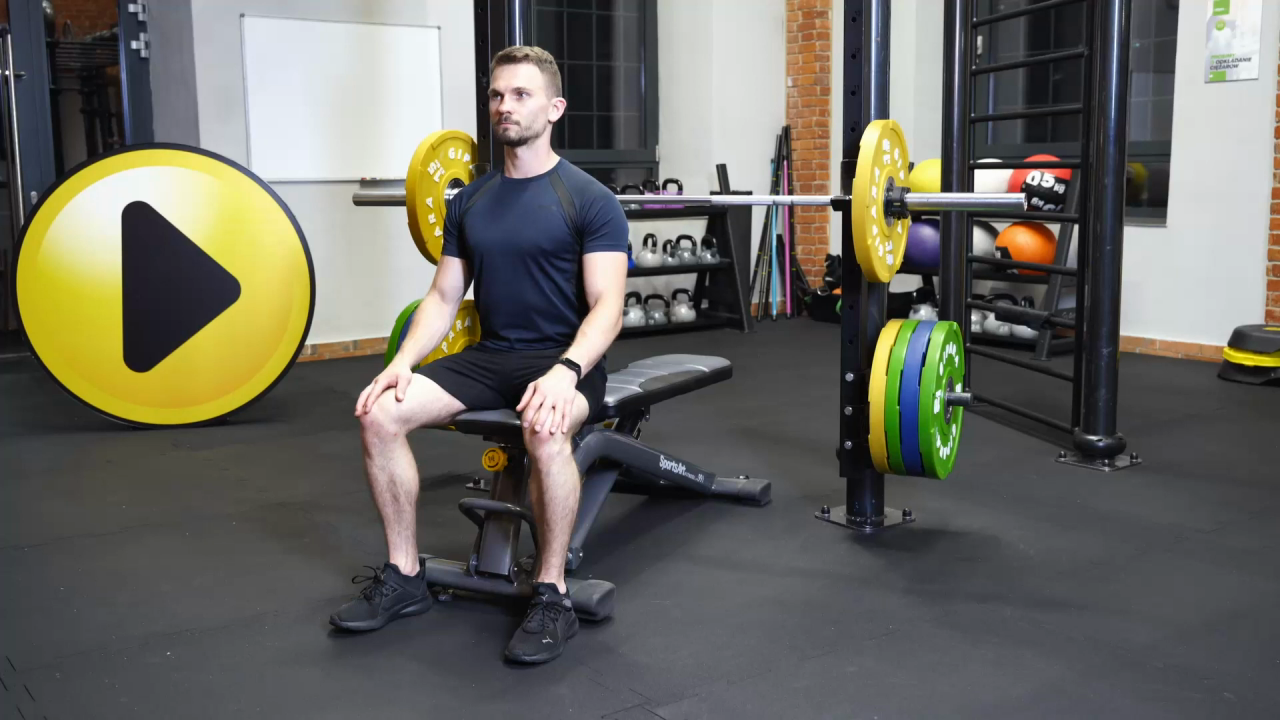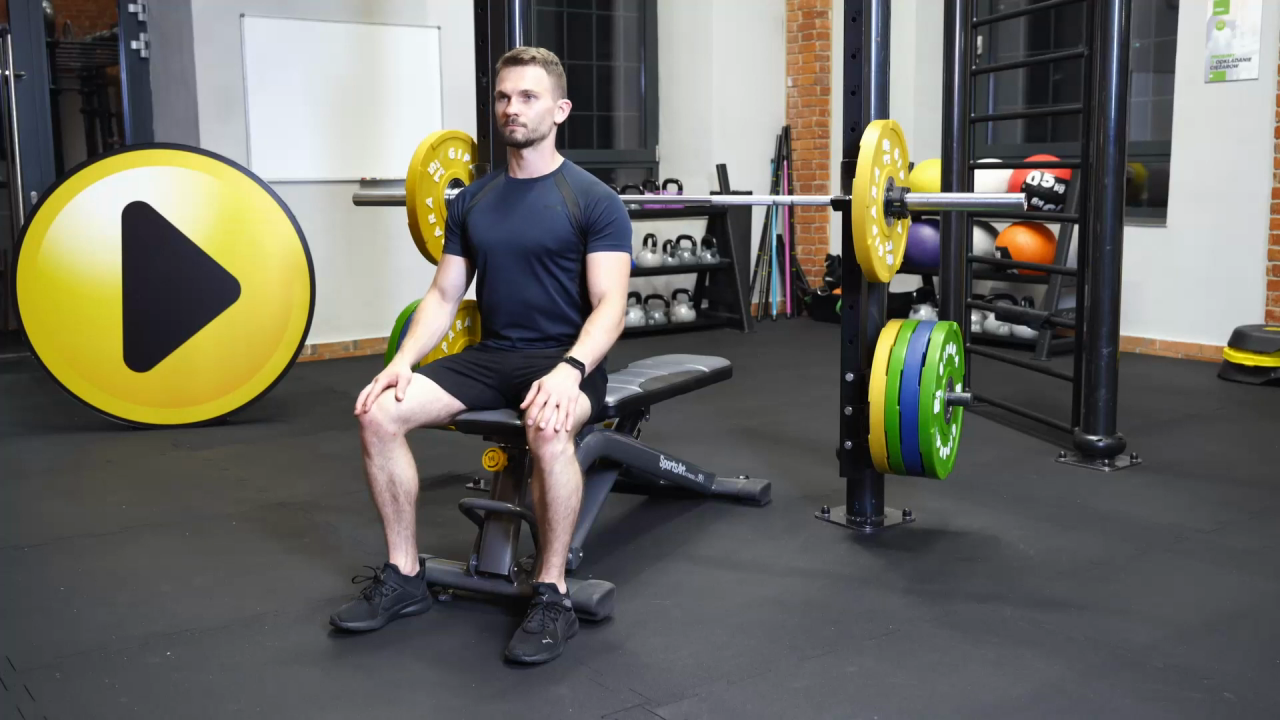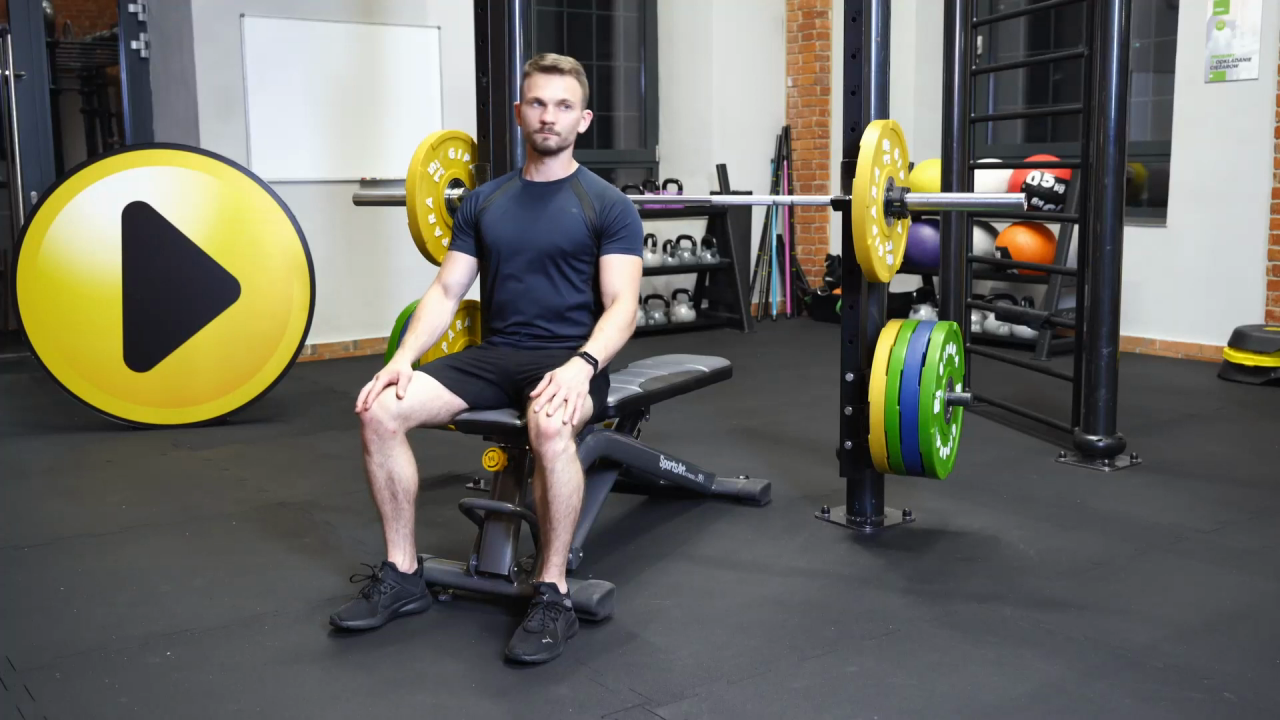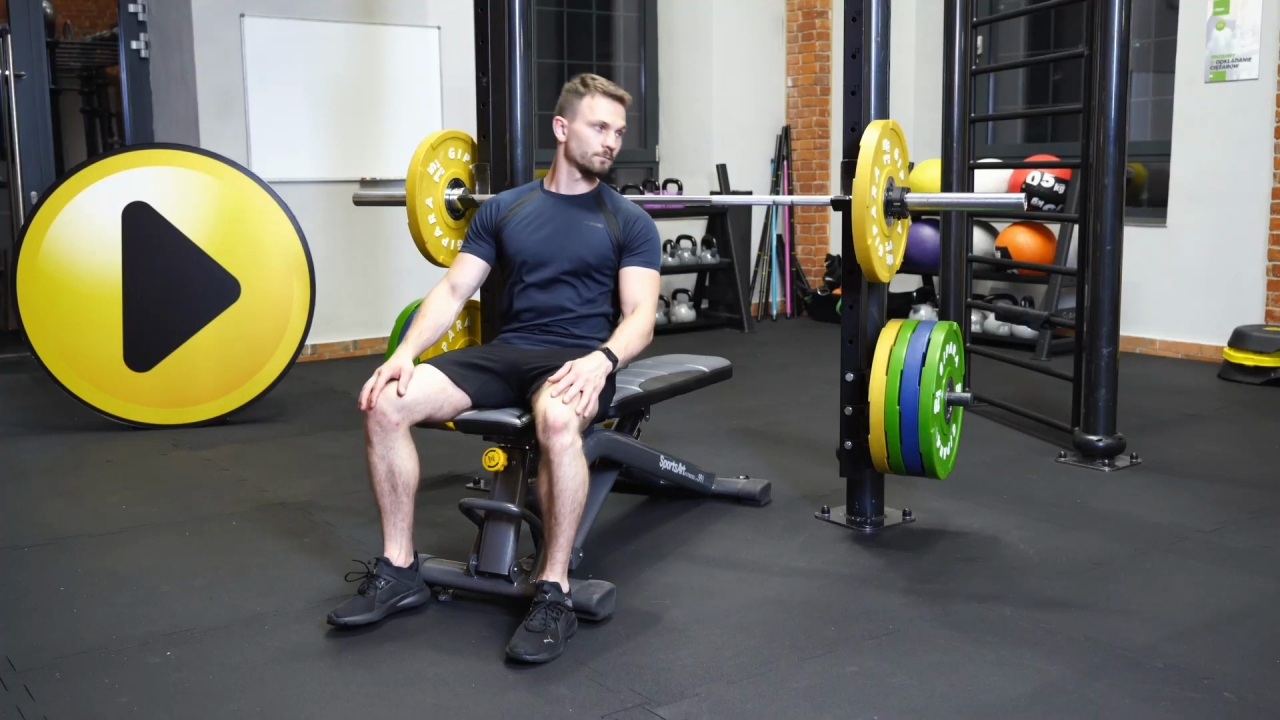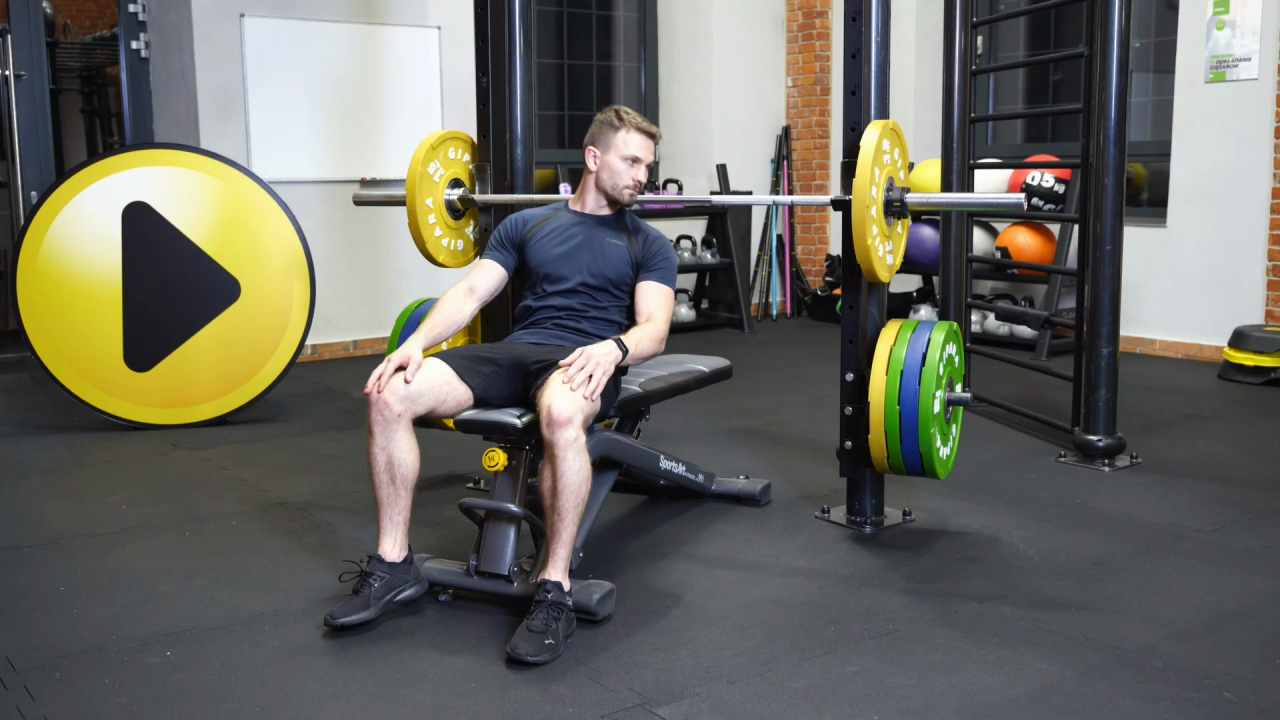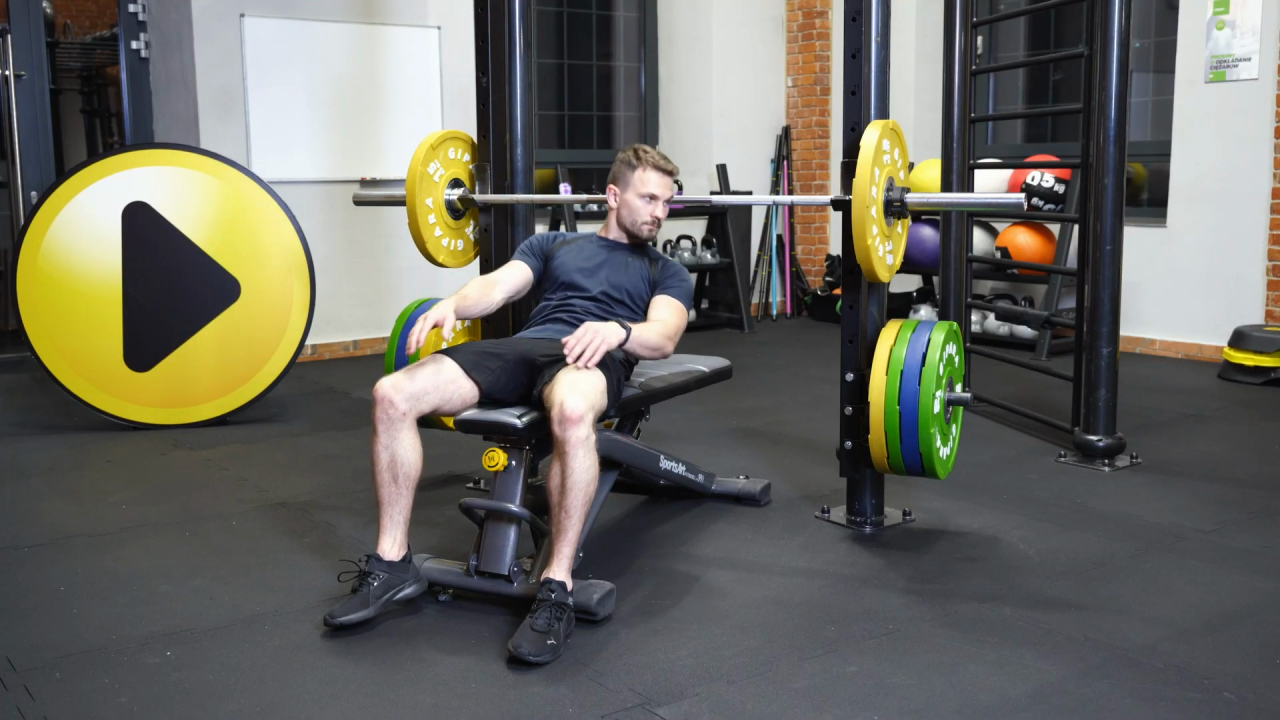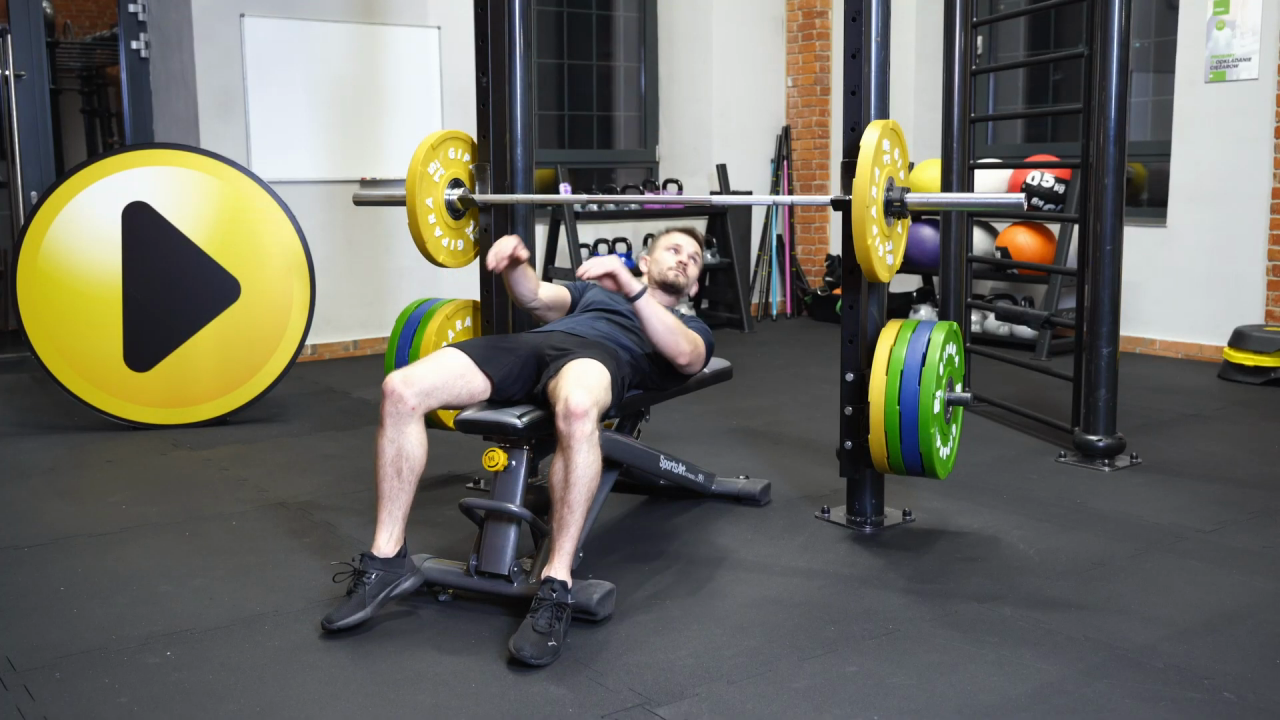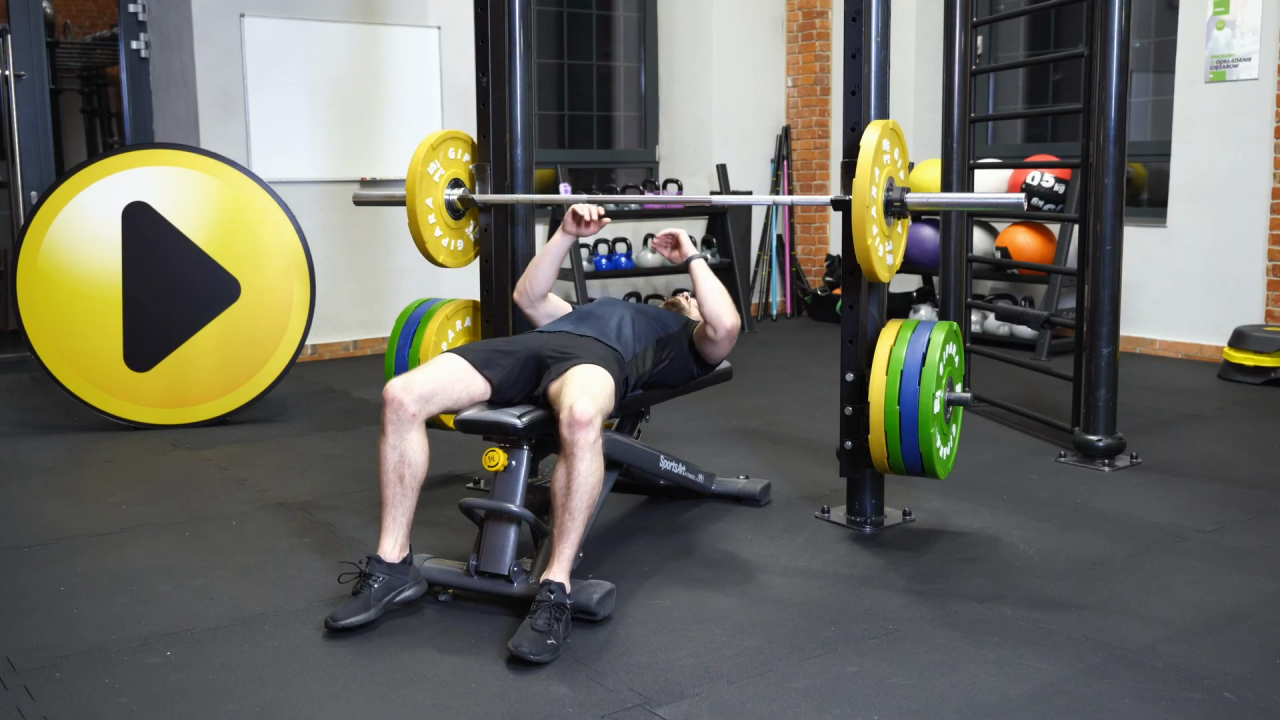
dt=0.4s
person 1, frame 1
left shoulder: (590, 200)
right shoulder: (470, 201)
left elbow: (607, 307)
right elbow: (444, 296)
left wrist: (566, 370)
right wrist: (405, 359)
left hip: (565, 361)
right hip: (489, 357)
left knee: (545, 430)
right knee: (380, 414)
left ankle: (552, 595)
right ankle: (404, 576)
person 1, frame 2
left shoulder: (594, 200)
right shoulder: (472, 200)
left elbow: (610, 305)
right elbow: (444, 295)
left wrist: (570, 369)
right wrist: (403, 360)
left hip: (565, 361)
right hip: (490, 356)
left knee: (548, 431)
right knee: (380, 413)
left ankle: (552, 594)
right ankle: (404, 576)
person 1, frame 3
left shoulder: (608, 206)
right shoulder: (484, 201)
left elbow: (622, 306)
right elbow: (446, 291)
left wrist: (582, 364)
right wrist: (404, 357)
left hip: (570, 359)
right hip: (494, 355)
left knee: (550, 427)
right knee: (380, 412)
left ankle: (553, 595)
right ankle: (402, 573)
person 1, frame 4
left shoulder: (629, 222)
right shoulder: (503, 209)
left elbow: (640, 316)
right elbow: (453, 289)
left wrist: (602, 359)
right wrist: (405, 351)
left hip: (578, 361)
right hip: (505, 352)
left knee: (558, 421)
right knee: (385, 406)
left ankle: (554, 594)
right ankle: (399, 568)
person 1, frame 5
left shoulder: (648, 244)
right shoulder: (526, 224)
left elbow: (654, 328)
right elbow: (471, 291)
left wrist: (613, 347)
right wrist: (417, 342)
left hip: (582, 362)
right hip: (515, 350)
left knee: (561, 415)
right knee: (389, 397)
left ankle: (554, 592)
right ankle: (394, 563)
person 1, frame 6
left shoulder: (667, 272)
right shoulder: (553, 244)
left elbow: (664, 338)
right elbow: (497, 288)
left wrist: (617, 329)
right wrist: (451, 304)
left hip: (589, 358)
right hip: (521, 348)
left knee: (571, 415)
right knee: (393, 395)
left ankle: (557, 591)
right ankle: (393, 562)
person 1, frame 7
left shoulder: (691, 330)
right shoulder: (591, 289)
left elbow: (683, 356)
right elbow: (536, 296)
left wrist: (631, 289)
right wrist: (515, 265)
right hip: (536, 344)
left knee: (576, 408)
right knee: (400, 391)
left ankle: (555, 590)
right ankle: (388, 560)
person 1, frame 8
left shoulder: (690, 342)
right shoulder: (600, 308)
left elbow: (727, 325)
right elbow: (530, 296)
left wrist: (692, 257)
right wrist: (568, 234)
left hip: (597, 354)
right hip: (535, 344)
left knee: (581, 419)
right knee: (402, 397)
left ankle: (555, 591)
right ankle: (393, 564)
